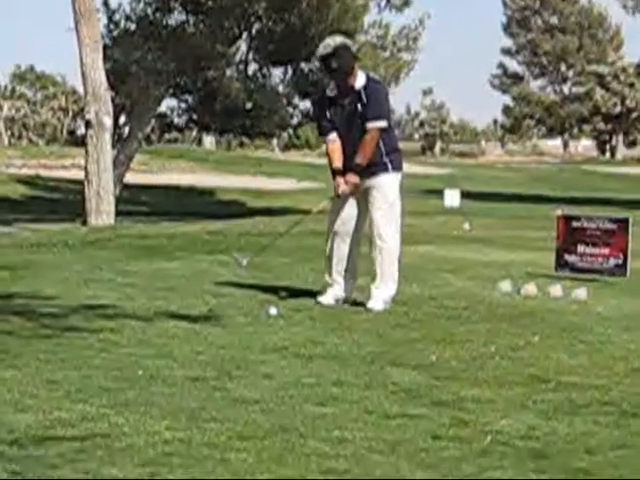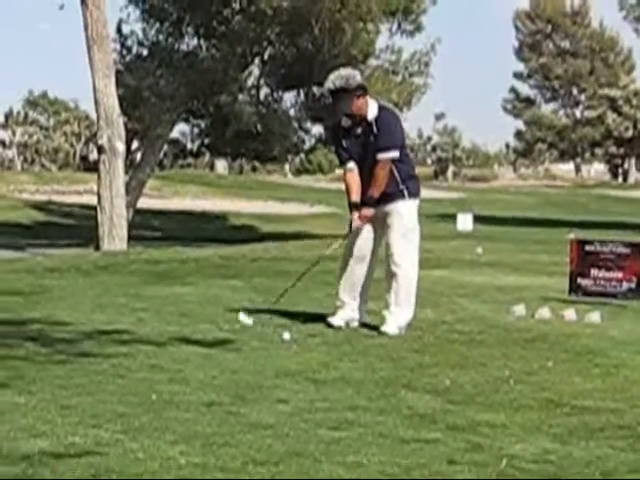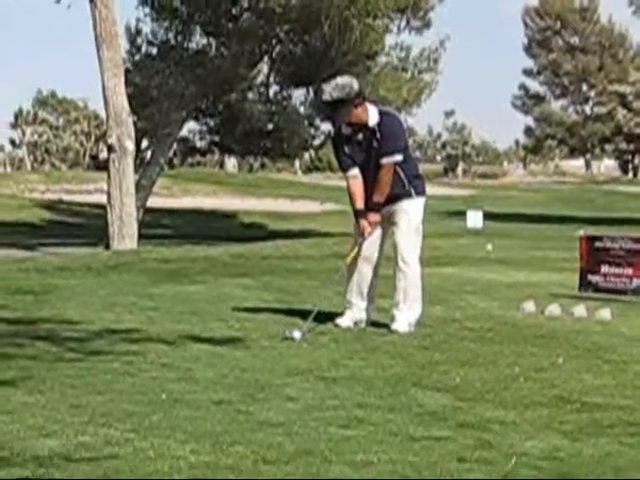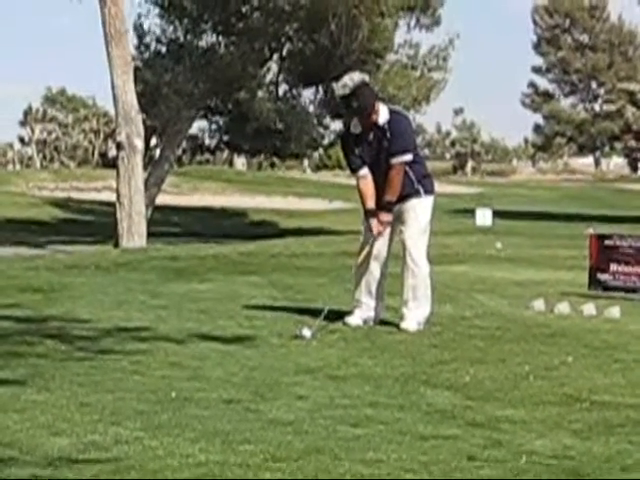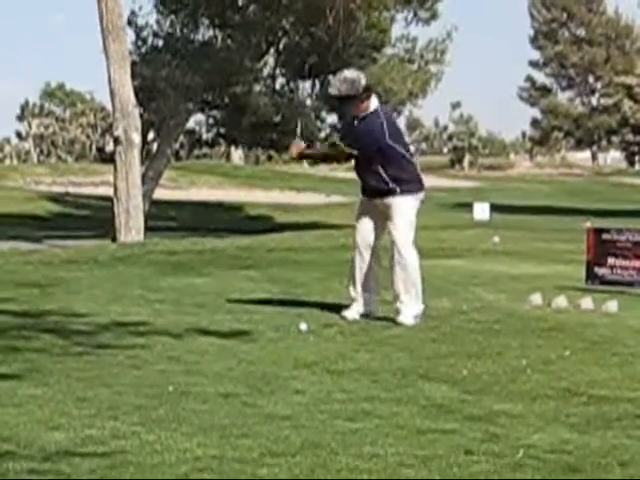
dt=1s
person 1, frame 1
left shoulder: (374, 88)
right shoulder: (323, 101)
left elbow: (373, 133)
right elbow: (331, 140)
left wrist: (355, 170)
right wrist: (338, 174)
left hip: (382, 171)
right hip: (349, 174)
left knee: (383, 231)
right knee: (340, 231)
left ankle: (382, 293)
right ankle: (339, 288)
person 1, frame 2
left shoulder: (386, 118)
right shoulder: (340, 128)
left elbow: (384, 165)
right elbow: (350, 169)
left wrist: (369, 203)
right wrist: (355, 206)
left hip: (400, 197)
right hip: (367, 202)
left knee: (400, 258)
right knee: (356, 254)
left ankle: (397, 318)
right ankle: (349, 311)
person 1, frame 3
left shoulder: (388, 122)
right shoulder: (341, 136)
left elbow: (387, 169)
right elbow: (353, 176)
left wrist: (375, 208)
right wrist: (361, 214)
left hip: (405, 197)
right hip: (371, 202)
left knee: (406, 255)
right knee: (362, 255)
left ankle: (405, 315)
right ankle: (356, 311)
person 1, frame 4
left shoulder: (397, 121)
right shoulder: (349, 136)
left elbow: (397, 168)
right elbow: (363, 176)
left wrist: (387, 208)
right wrist: (371, 213)
left hip: (414, 195)
right hip: (380, 200)
left knee: (413, 251)
right knee: (370, 251)
left ankle: (415, 314)
right ankle: (366, 309)
person 1, frame 5
left shoulder: (373, 125)
right shoulder: (360, 115)
right elbow: (344, 151)
left wrist: (305, 153)
right wrist: (309, 150)
left hip: (403, 191)
right hip: (373, 193)
left knee: (402, 244)
right knee: (363, 243)
left ankle: (410, 308)
right ankle: (363, 303)
